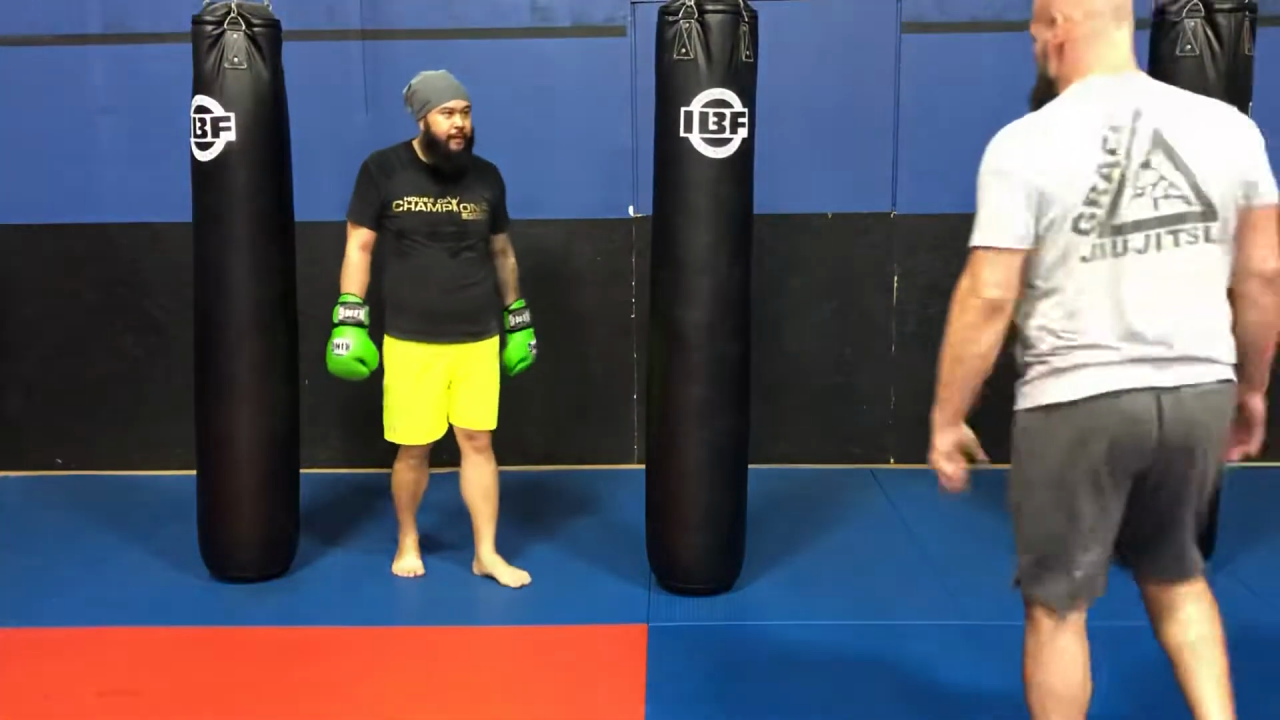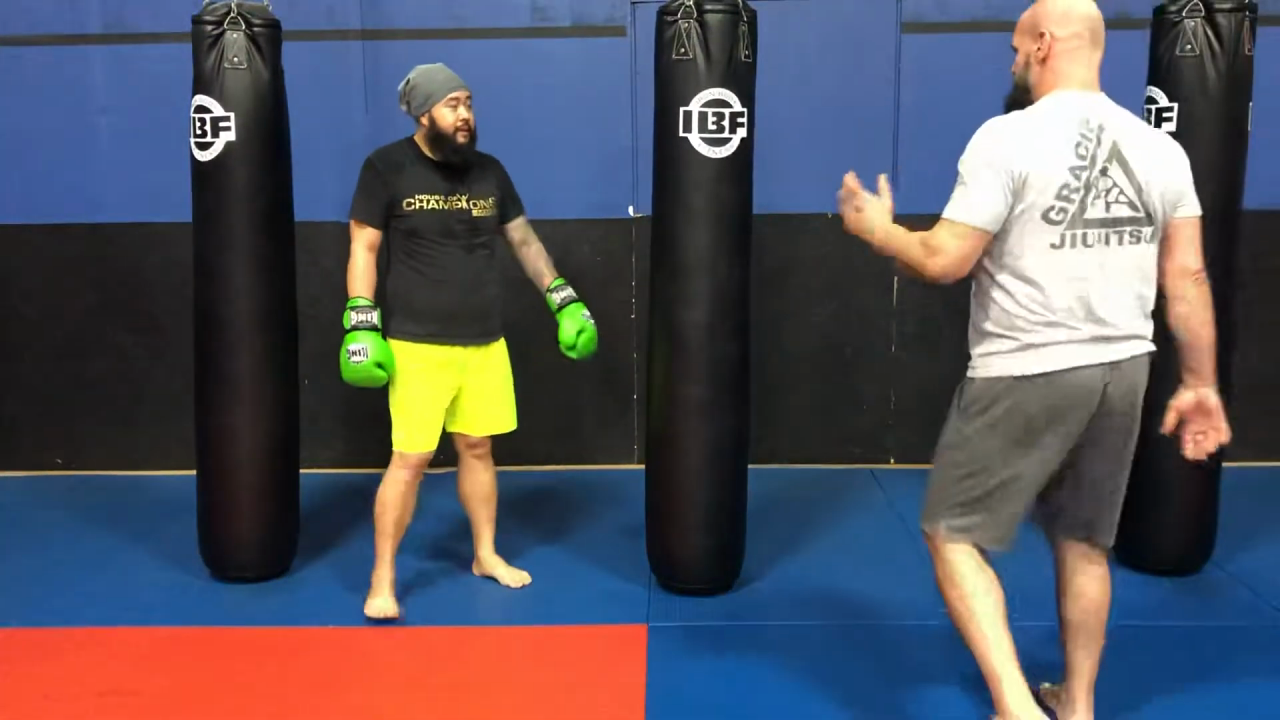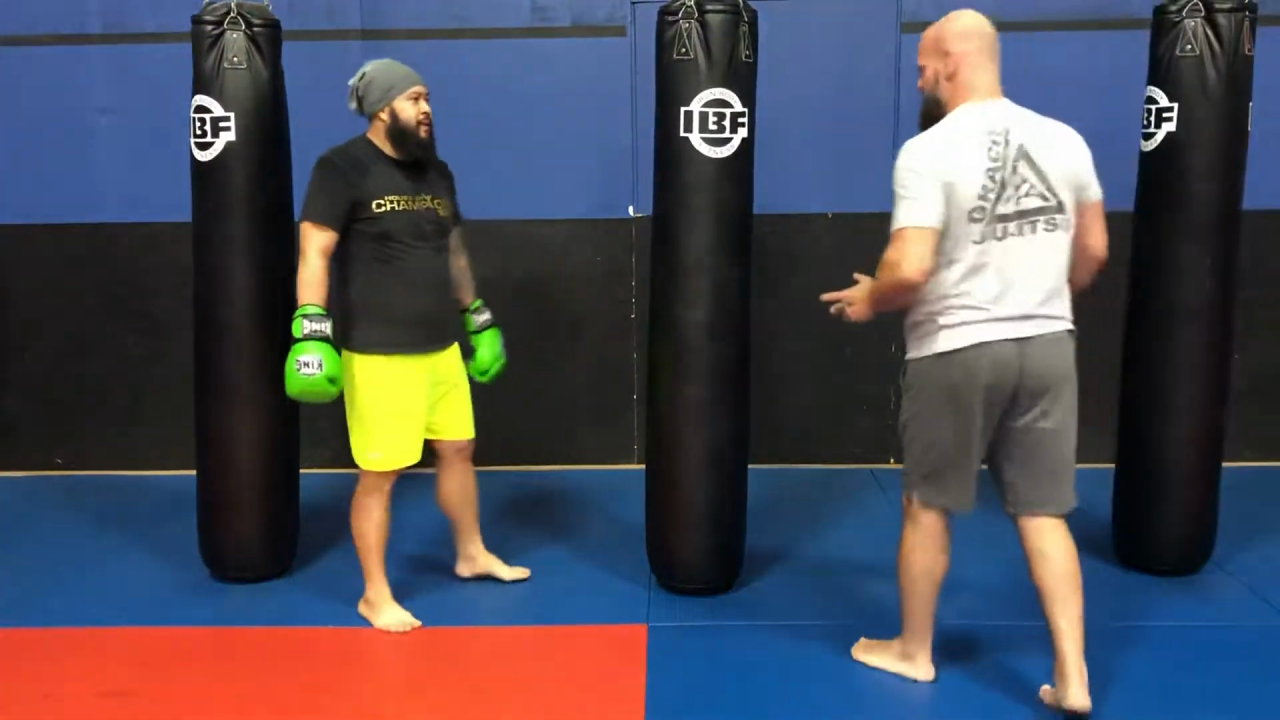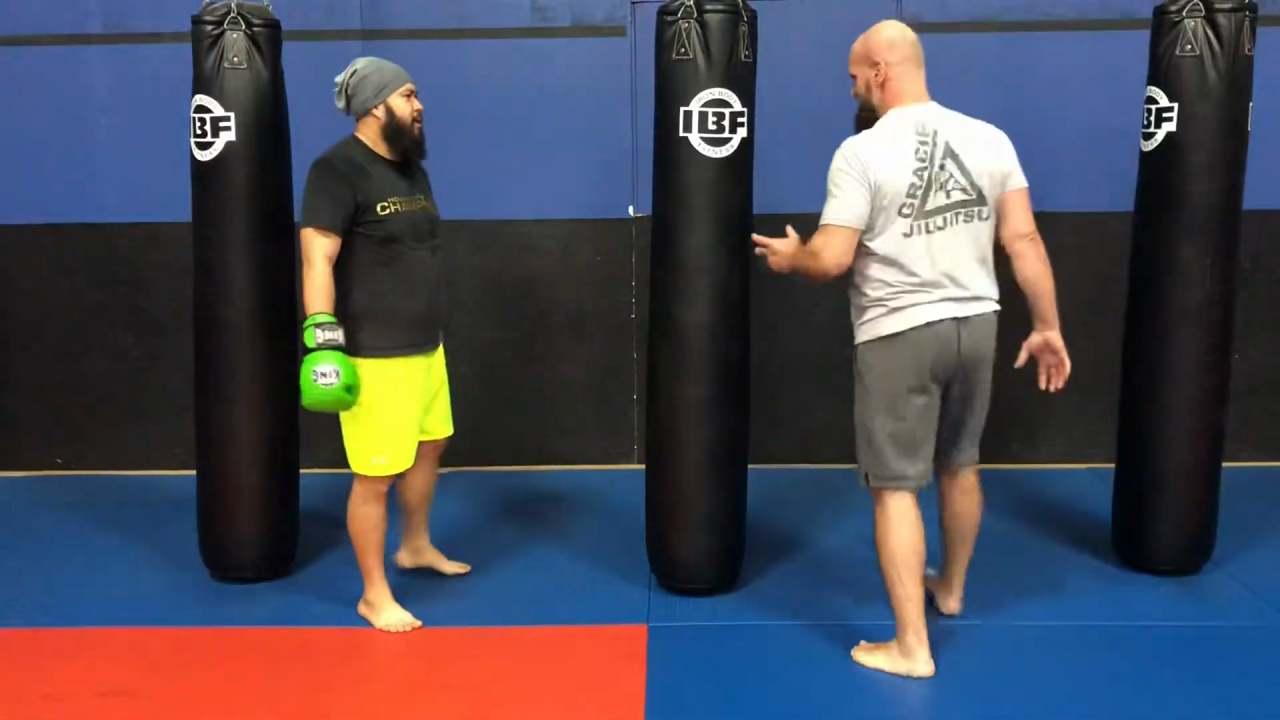
dt=0.4s
person 1, frame 1
left shoulder: (1027, 143)
left elbow: (987, 301)
left wrist: (946, 419)
left hip: (1075, 403)
right hip: (1199, 396)
left knee: (1056, 605)
right knee: (1173, 578)
person 1, frame 2
left shoulder: (1010, 137)
right shoulder: (1160, 148)
left elbow: (944, 260)
right elbow: (1188, 279)
left wrist: (880, 231)
right wrist: (1201, 384)
left hip: (1025, 376)
right hip: (1119, 371)
left knee: (955, 535)
right knee: (1082, 542)
person 1, frame 3
left shoulder: (928, 151)
right shoulder: (1065, 141)
left elbow: (909, 270)
right elbow: (1093, 251)
left wrist: (867, 302)
left hip: (954, 353)
right hip: (1047, 347)
left knee: (927, 504)
right knee: (1044, 511)
left ankle: (913, 650)
person 1, frame 4
left shoulder: (863, 151)
right shoulder: (988, 139)
left elbow: (830, 259)
right elbow: (1024, 241)
left wrist: (790, 256)
right wrist: (1047, 326)
left hip: (897, 336)
right hip: (974, 326)
left knee: (895, 487)
right knee: (957, 464)
left ankle: (911, 646)
right ankle: (951, 589)
person 2, frame 1
left shoulder: (485, 177)
right shoulder: (382, 171)
left elbow: (502, 254)
right elbow: (359, 249)
left wrist: (519, 320)
right wrist: (349, 321)
left hip: (478, 339)
right hip: (410, 341)
left knee: (477, 443)
right knee: (413, 447)
left ankle: (487, 553)
right ankle: (408, 537)
person 2, frame 2
left shoulder: (489, 171)
right shoulder: (386, 168)
left elbow: (524, 239)
right elbow: (363, 249)
left wrist: (565, 300)
right wrist: (362, 325)
left hip: (485, 341)
right hip: (417, 345)
left knee: (477, 448)
right knee: (410, 458)
left ankle: (486, 554)
right ankle: (382, 579)
person 2, frame 3
left shoulder: (436, 171)
right shoulder: (343, 167)
right elbow: (315, 254)
left wrist: (481, 320)
right wrist: (312, 333)
left hip: (442, 348)
right hip: (379, 355)
left knee: (458, 450)
right knee: (381, 475)
left ankle: (472, 553)
right ankle: (375, 595)
person 2, frame 4
left shoulder: (411, 168)
right shoulder: (338, 169)
right elbow: (318, 262)
right wrist: (324, 343)
left hip: (425, 348)
right hip: (375, 357)
left knee: (430, 448)
right knee: (377, 475)
left ankle: (416, 545)
right ankle: (374, 595)
